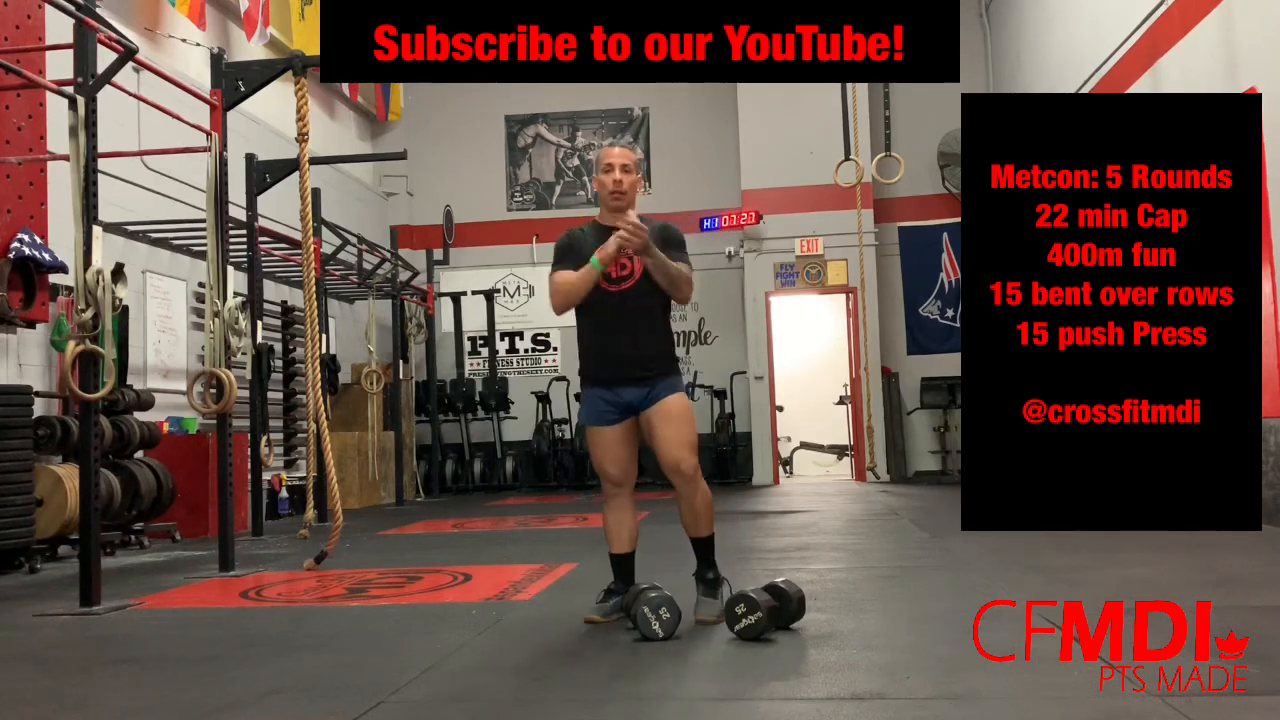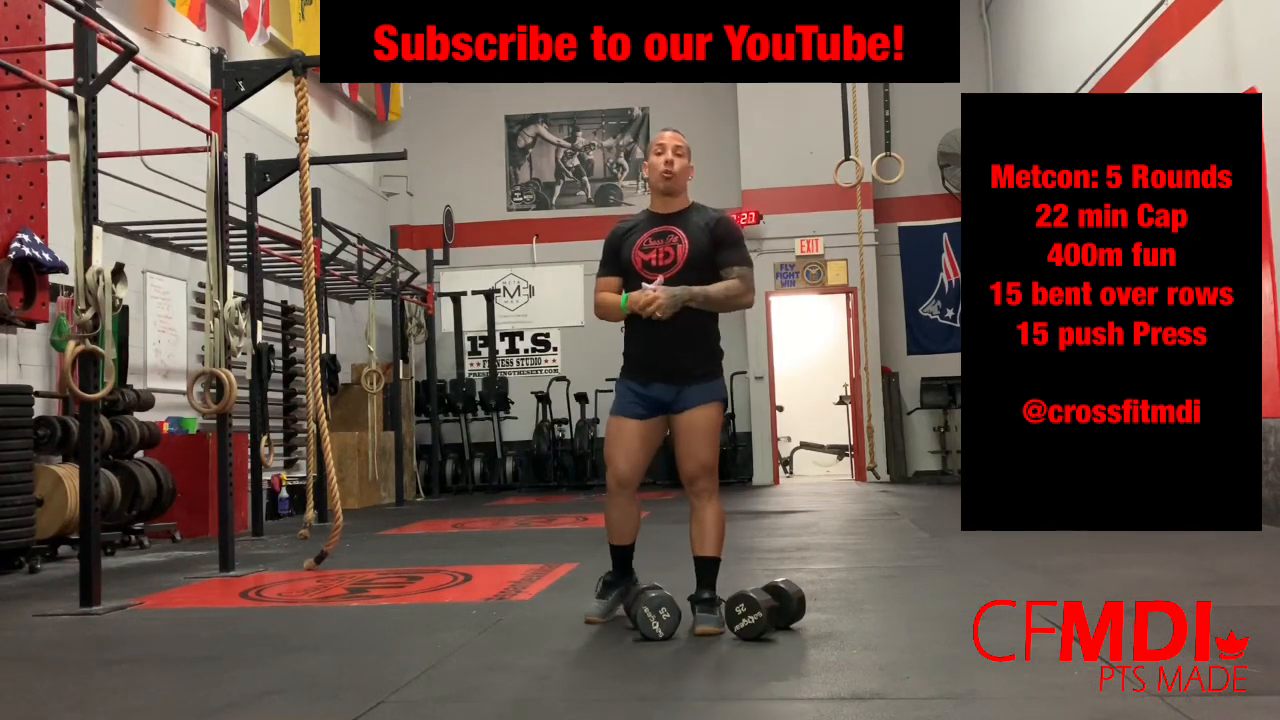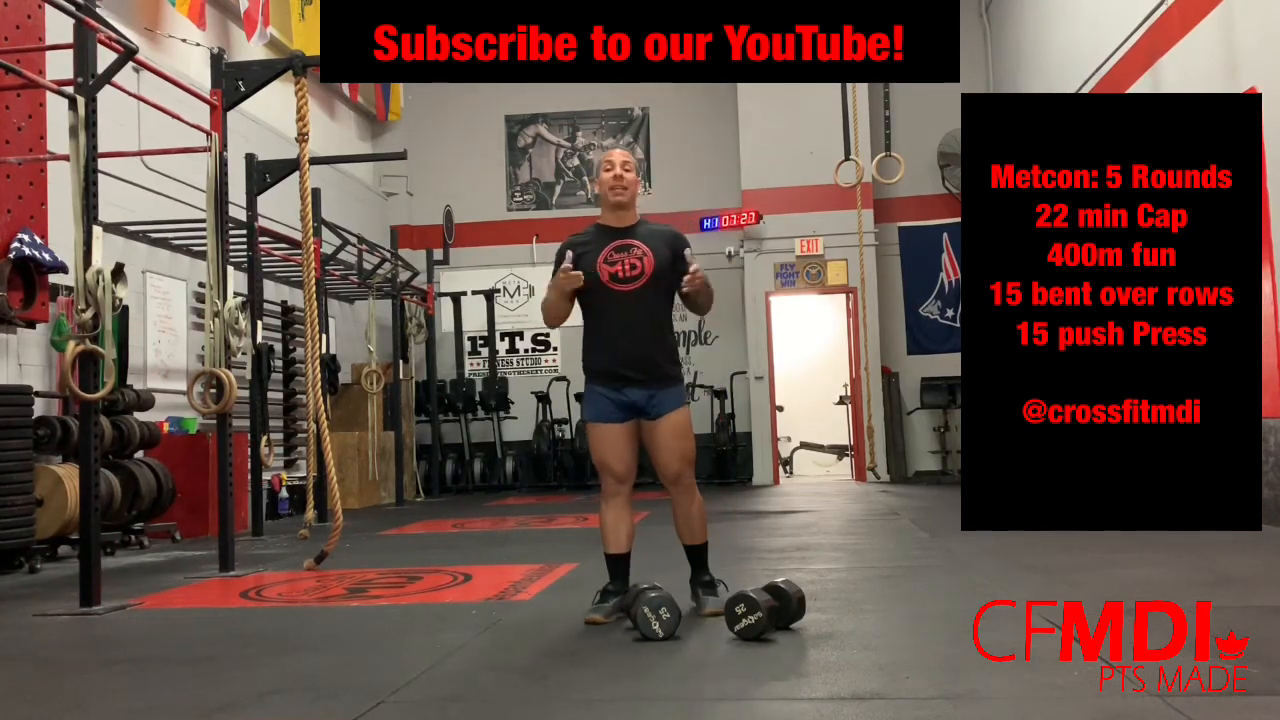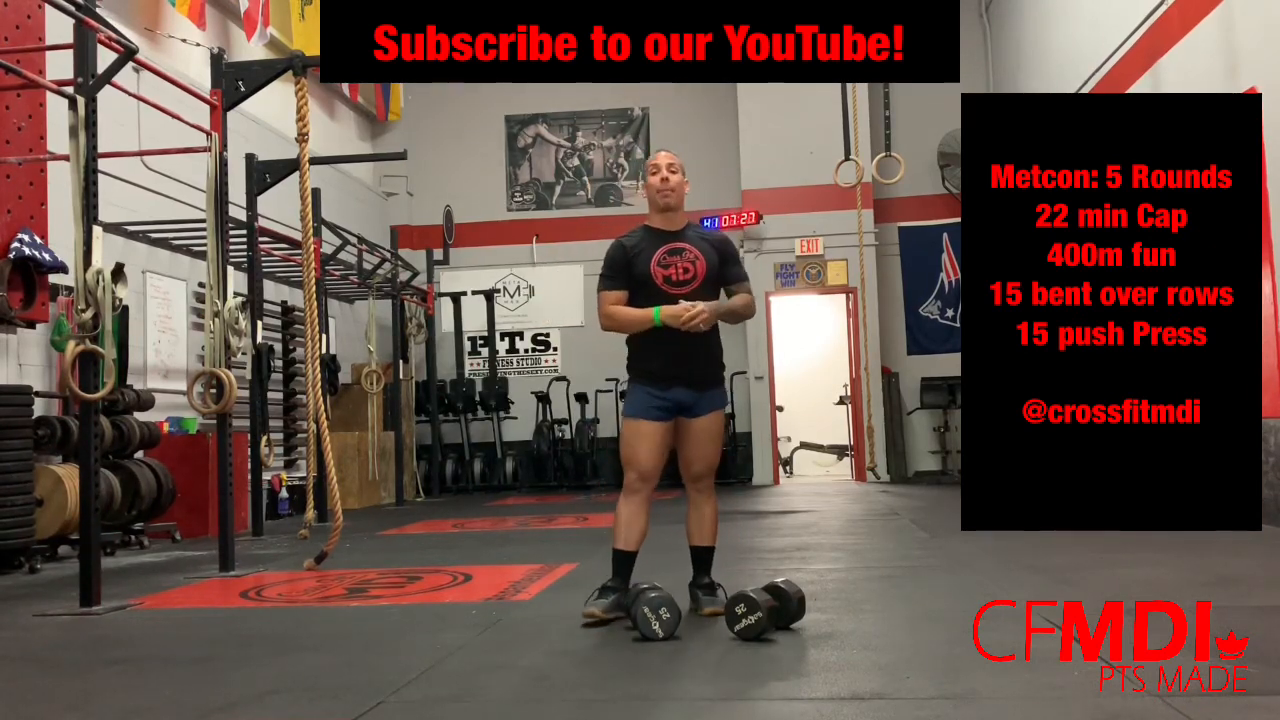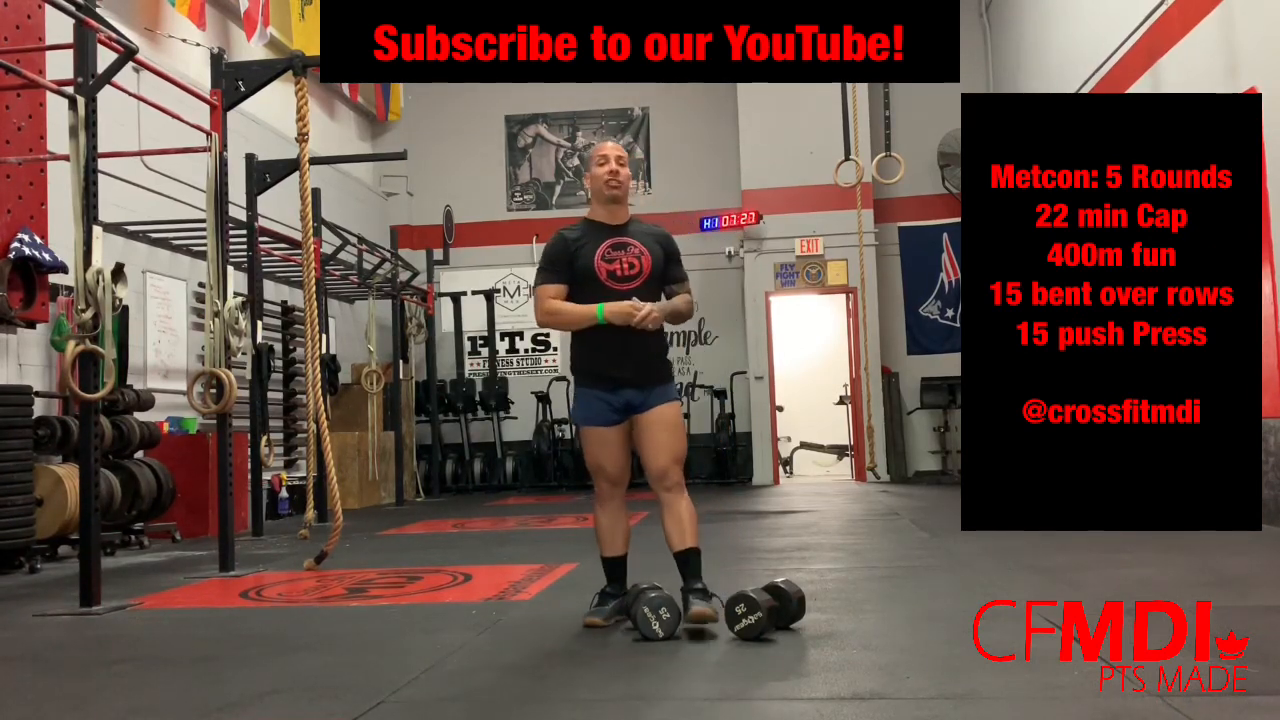
dt=1s
person 1, frame 1
left shoulder: (663, 235)
right shoulder: (577, 243)
left elbow: (682, 292)
right elbow: (560, 301)
left wrist: (644, 247)
right wrist: (602, 256)
left hip: (660, 379)
right hip: (603, 388)
left knee: (685, 472)
right knee: (616, 486)
left ankle: (708, 577)
right ankle: (623, 587)
person 1, frame 2
left shoulder: (716, 225)
right shoulder: (623, 234)
left elbow: (744, 291)
right elbow: (602, 303)
left wrist: (683, 294)
right wrist: (632, 300)
left hip: (697, 379)
right hip: (637, 380)
left knee: (701, 484)
right knee: (619, 482)
left ankle: (706, 595)
right ankle: (619, 576)
person 1, frame 3
left shoulder: (668, 239)
right shoulder: (577, 247)
left elbow: (702, 304)
right elbow: (552, 317)
left wrist: (699, 282)
right wrist: (560, 285)
left hip: (663, 383)
right hip: (606, 387)
left knee: (681, 481)
right knee: (615, 485)
left ankle: (702, 578)
right ankle: (617, 587)
person 1, frame 4
left shoulder: (715, 243)
right shoulder: (626, 249)
left elbow: (747, 304)
right elbow: (608, 315)
left wrist: (717, 308)
right wrist: (666, 312)
left hip: (704, 384)
right hip: (649, 385)
left knee: (701, 482)
right knee: (637, 482)
left ankle: (702, 582)
right ankle: (617, 586)
person 1, frame 5
left shoulder: (659, 239)
right shoulder: (567, 243)
left elbow: (685, 302)
right elbow: (546, 312)
left wrist: (662, 310)
right wrist: (608, 311)
left hip: (655, 382)
right hip: (598, 387)
left knee: (670, 480)
right knee: (609, 487)
left ankle: (694, 587)
right ankle: (615, 591)
